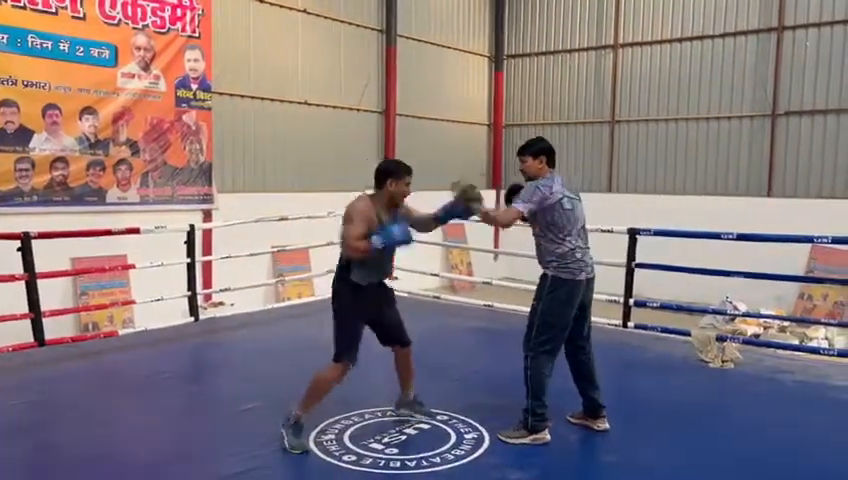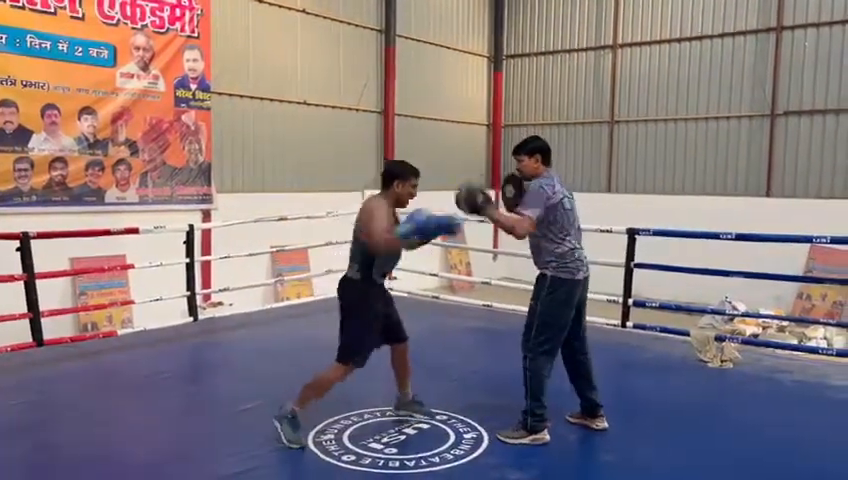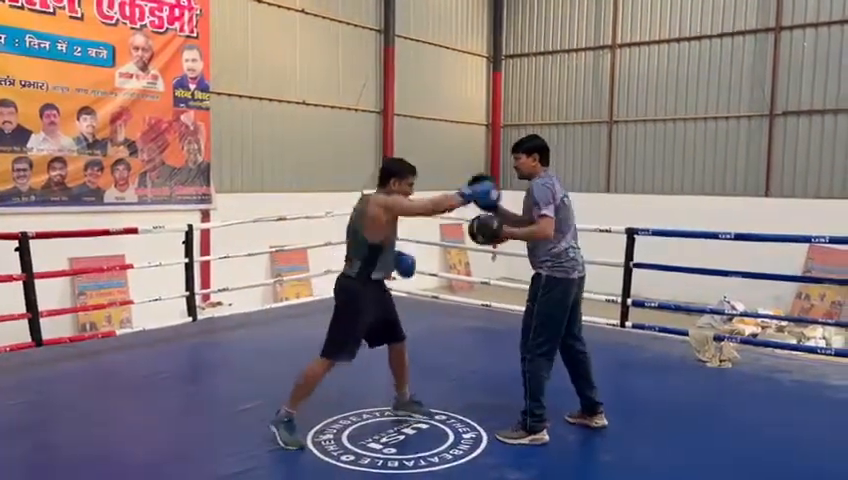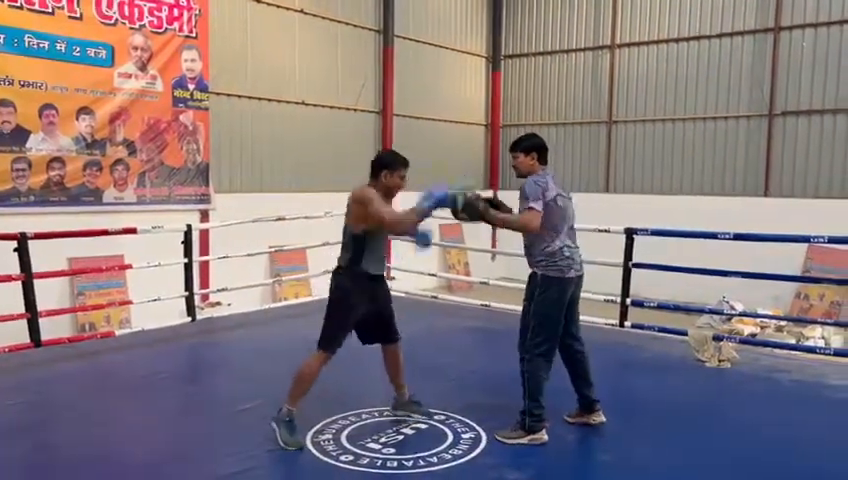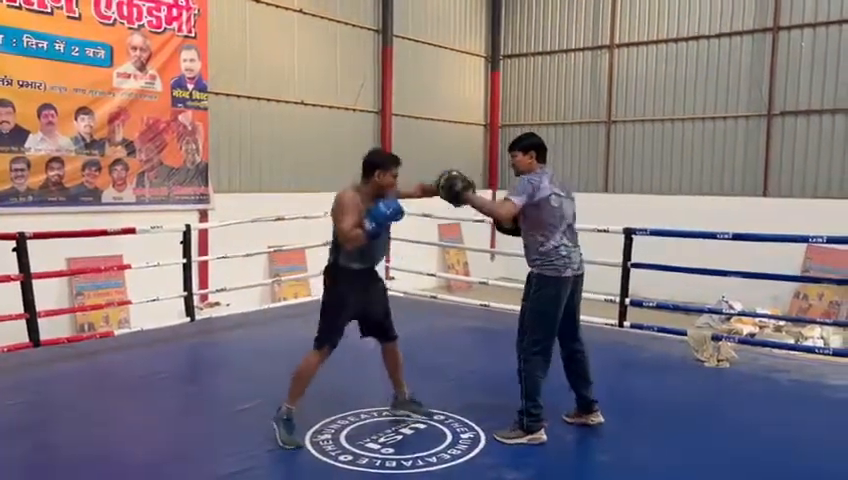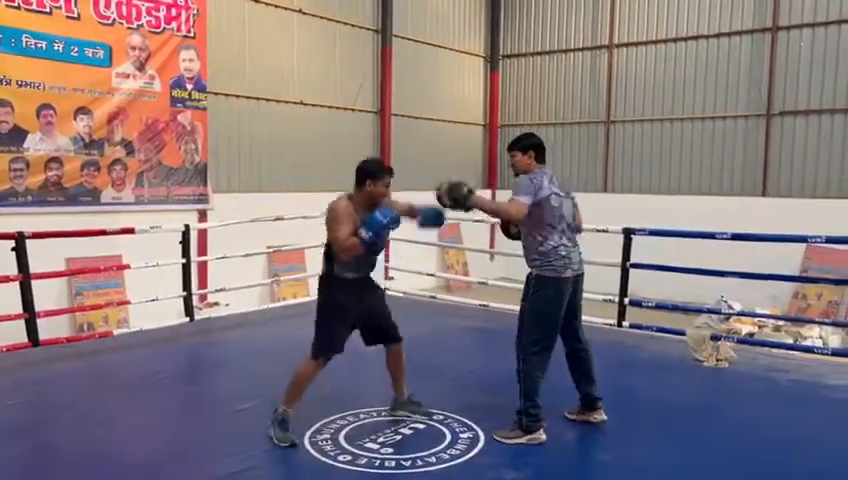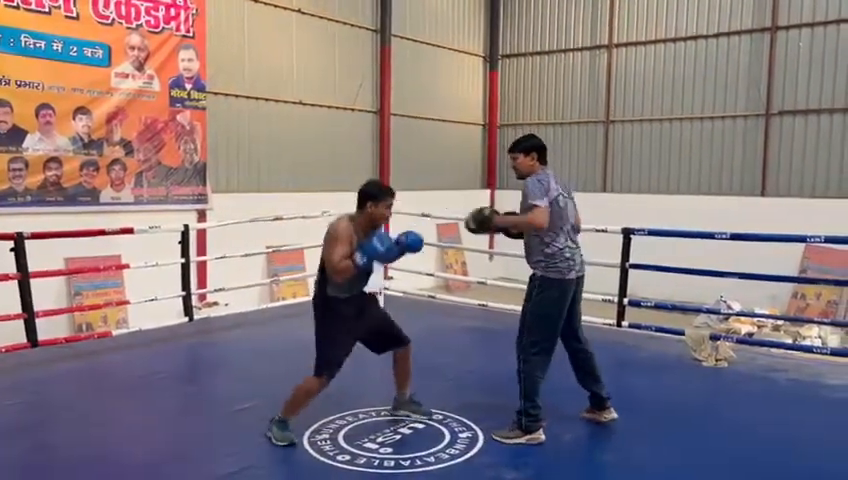
dt=0.1s
person 1, frame 1
left shoulder: (540, 188)
right shoulder: (562, 188)
left elbow: (504, 218)
right wrist: (520, 208)
left hip: (561, 276)
right hip: (582, 273)
left knee: (538, 347)
right knee: (578, 344)
left ankle: (535, 425)
right ankle: (595, 413)
person 1, frame 2
left shoulder: (539, 188)
right shoulder: (556, 186)
left elbow: (521, 229)
left wrist: (488, 208)
right wrist: (518, 205)
left hip: (557, 276)
right hip: (576, 273)
left knee: (536, 348)
right knee: (574, 344)
left ankle: (534, 426)
right ankle: (592, 411)
person 1, frame 3
left shoulder: (540, 186)
right shoulder: (552, 185)
left elbow: (544, 231)
right elbow: (527, 221)
left wrist: (505, 232)
right wrist: (498, 213)
left hip: (554, 276)
right hip: (573, 272)
left knee: (535, 349)
right knee: (572, 342)
left ankle: (534, 426)
right ankle: (592, 410)
person 1, frame 4
left shoulder: (534, 183)
right shoulder: (553, 184)
left elbow: (531, 223)
left wrist: (490, 215)
right wrist: (497, 214)
left hip: (550, 274)
right hip: (571, 271)
left knee: (534, 349)
right knee: (570, 341)
left ankle: (533, 425)
right ankle: (590, 407)
person 1, frame 5
left shoulder: (529, 182)
right shoulder: (560, 186)
left elbow: (504, 212)
left wrist: (467, 196)
right wrist: (523, 226)
left hip: (549, 274)
right hip: (573, 270)
left knee: (533, 348)
right knee: (571, 340)
left ankle: (531, 425)
right ankle: (588, 407)
person 1, frame 6
left shoulder: (530, 182)
right shoulder: (560, 186)
left elbow: (515, 212)
right elbow: (578, 225)
left wrist: (469, 198)
left hip: (548, 274)
right hip: (572, 270)
left knee: (532, 348)
right knee: (574, 339)
left ankle: (530, 425)
right ankle: (591, 405)
person 1, frame 7
left shoulder: (534, 183)
right shoulder: (560, 186)
left elbow: (539, 222)
left wrist: (497, 220)
left hip: (550, 276)
right hip: (572, 271)
left knee: (531, 348)
right knee: (574, 340)
left ankle: (530, 425)
right ankle: (600, 404)
person 2, frame 1
left shoulder: (395, 207)
right shoulder: (361, 207)
left elbow: (423, 224)
right elbow: (351, 250)
left wrist: (454, 207)
right wrist: (383, 239)
left hip: (376, 288)
right hip: (352, 289)
left knee: (402, 345)
right knee: (343, 363)
left ankle: (407, 400)
right ankle: (294, 422)
person 2, frame 2
left shoulder: (386, 209)
right shoulder: (378, 207)
left elbow: (406, 241)
right elbow: (383, 242)
left wrist: (436, 229)
right wrist: (412, 225)
left hip: (373, 287)
right hip: (360, 290)
left knee: (400, 342)
right knee: (346, 363)
left ankle: (405, 399)
right ankle: (289, 415)
person 2, frame 3
left shoulder: (370, 203)
right shoulder: (384, 204)
right elbow: (433, 207)
left wrist: (395, 257)
right wrist: (470, 192)
left hip: (372, 285)
right hip: (357, 289)
left knee: (397, 342)
right knee: (331, 357)
left ankle: (403, 400)
right ankle: (285, 417)
person 2, frame 4
left shoulder: (376, 198)
right shoulder: (365, 195)
left elbow: (392, 225)
right elbow: (396, 225)
left wrist: (415, 232)
right wrist: (430, 202)
left hip: (370, 281)
right hip: (351, 282)
left knee: (391, 341)
right knee: (326, 351)
left ankle: (402, 399)
right ankle: (285, 416)
person 2, frame 5
left shoulder: (385, 193)
right shoulder: (348, 198)
left elbow: (414, 191)
right elbow: (348, 241)
left wrist: (440, 188)
right wrist: (374, 220)
left hip: (368, 277)
right hip: (343, 279)
left knee: (389, 339)
right knee: (322, 349)
left ankle: (402, 398)
right ankle: (285, 415)
person 2, frame 6
left shoulder: (379, 204)
right shoulder: (341, 208)
left elbow: (408, 209)
right elbow: (344, 251)
left wrist: (426, 213)
right wrist: (371, 229)
left hip: (364, 285)
right hip: (337, 288)
left knee: (394, 342)
right knee: (319, 358)
left ankle: (401, 400)
right ankle: (281, 416)
person 2, frame 7
left shoulder: (372, 228)
right shoulder: (342, 228)
left elbow: (376, 259)
right elbow: (336, 271)
left wrist: (400, 246)
right wrist: (369, 254)
left hip: (360, 299)
right hip: (333, 305)
left knee: (403, 345)
right knee: (324, 376)
left ankle: (403, 401)
right ankle: (280, 421)
